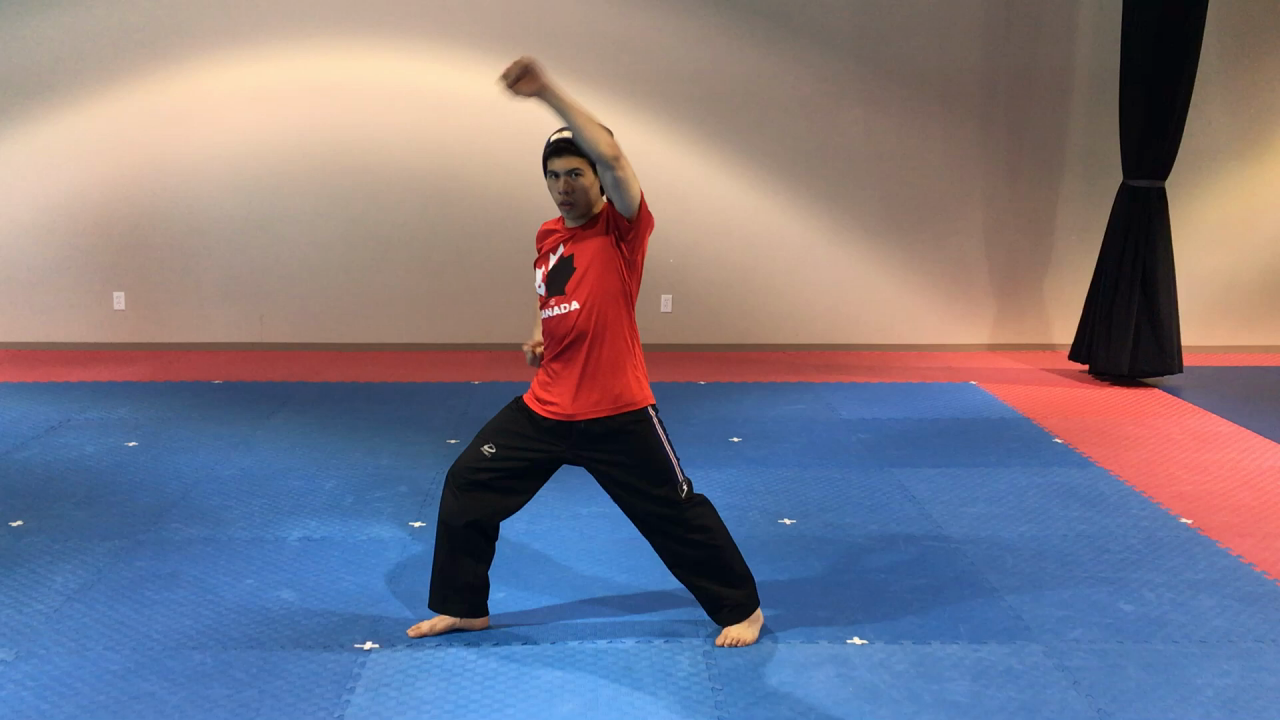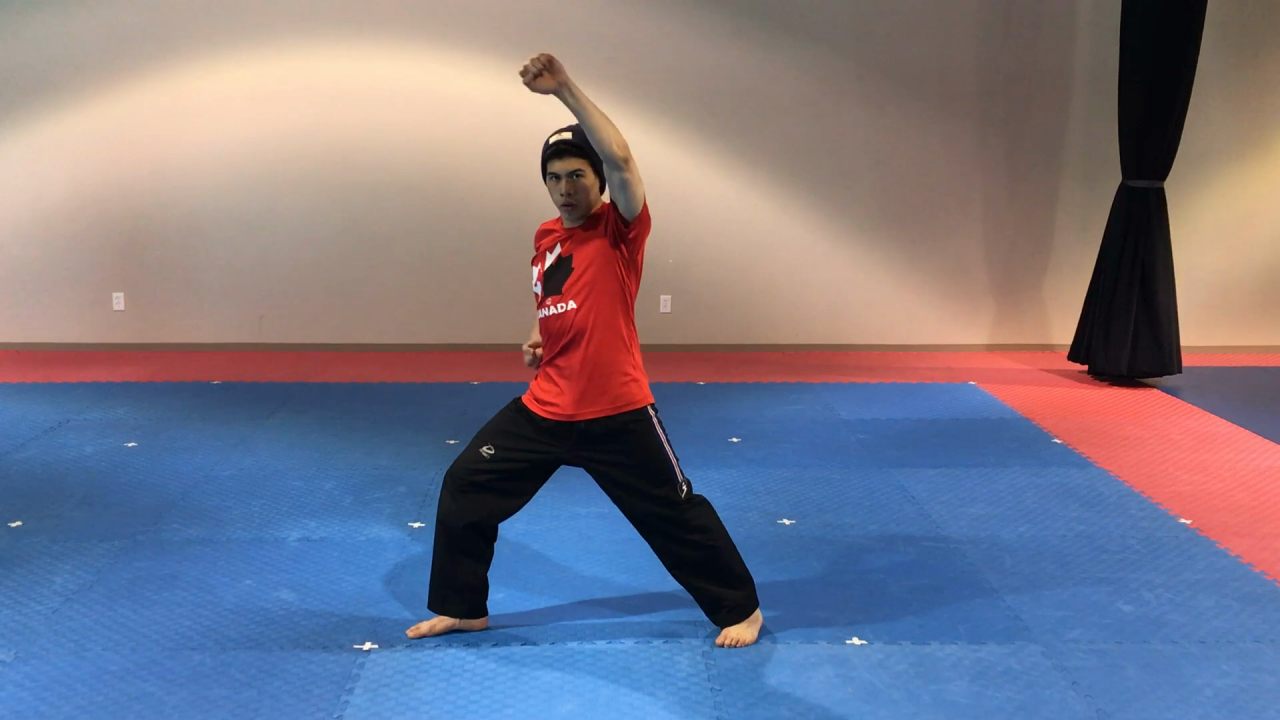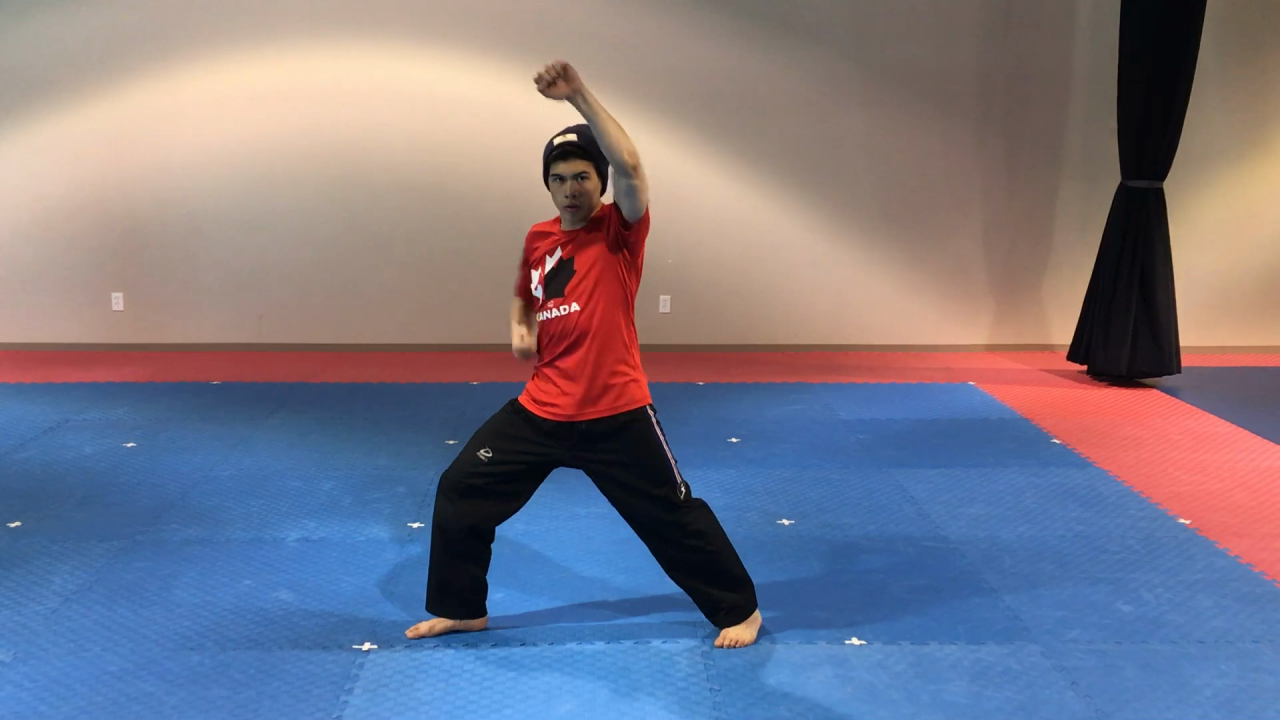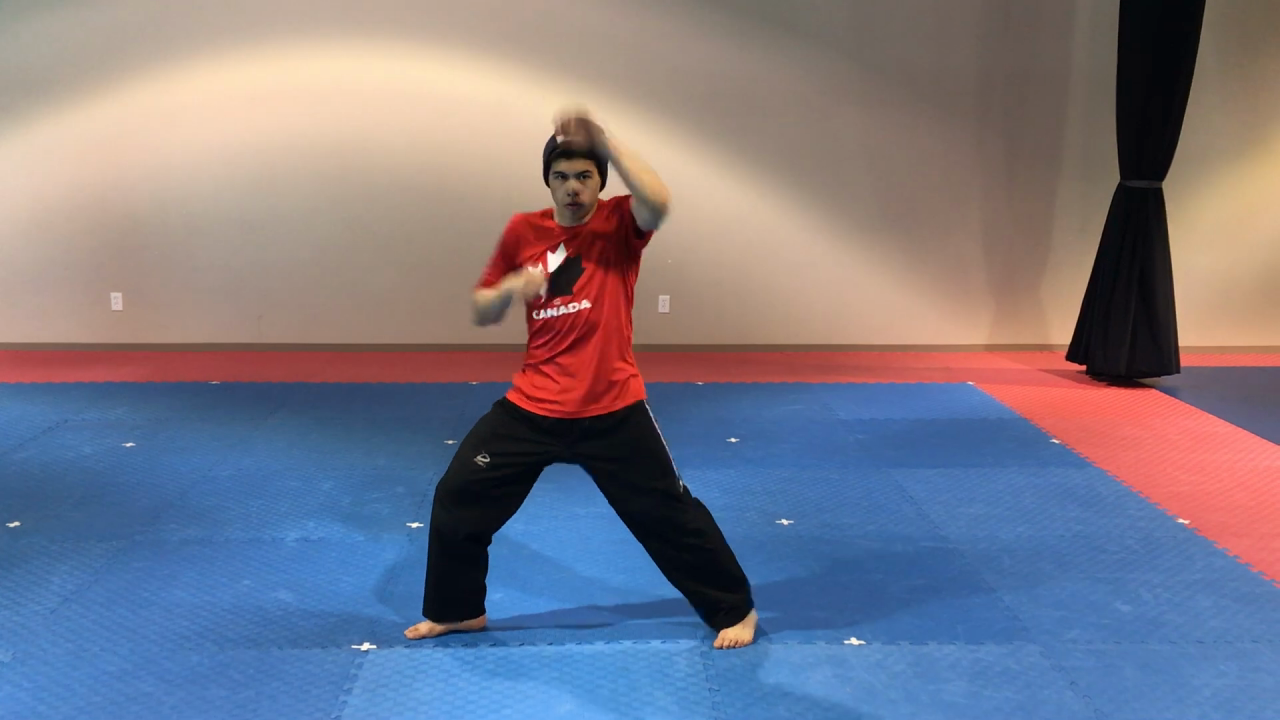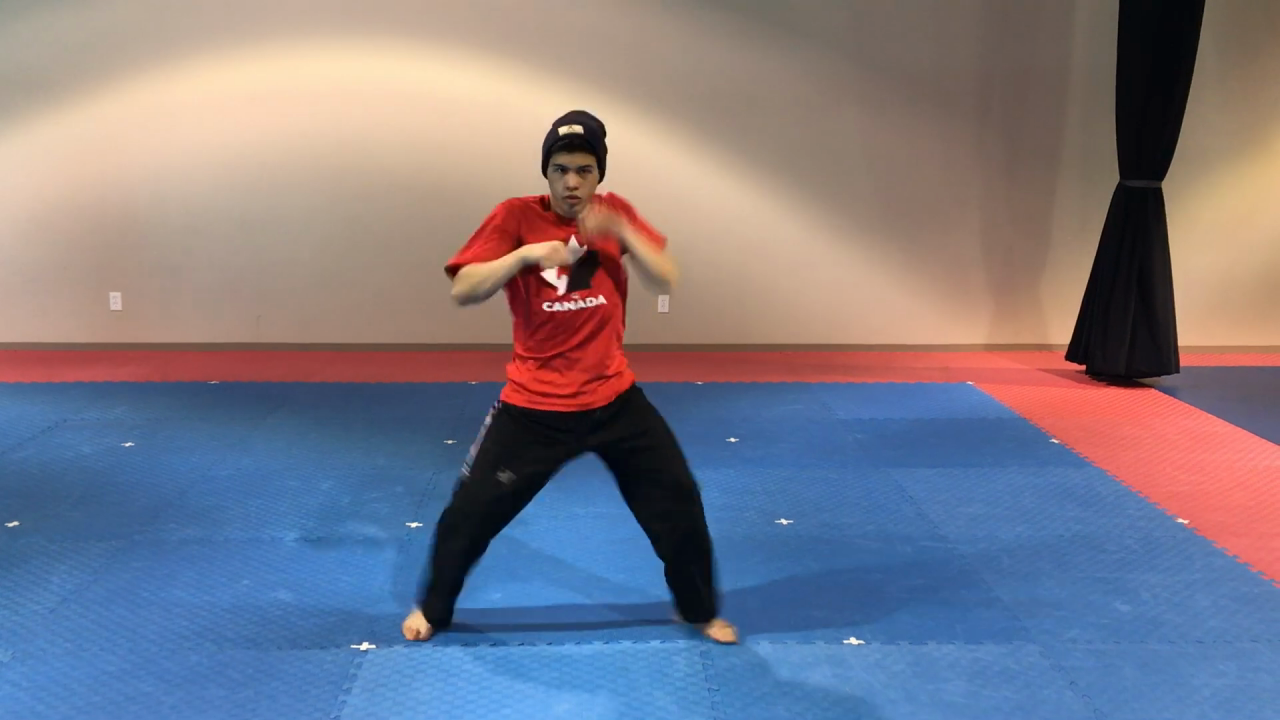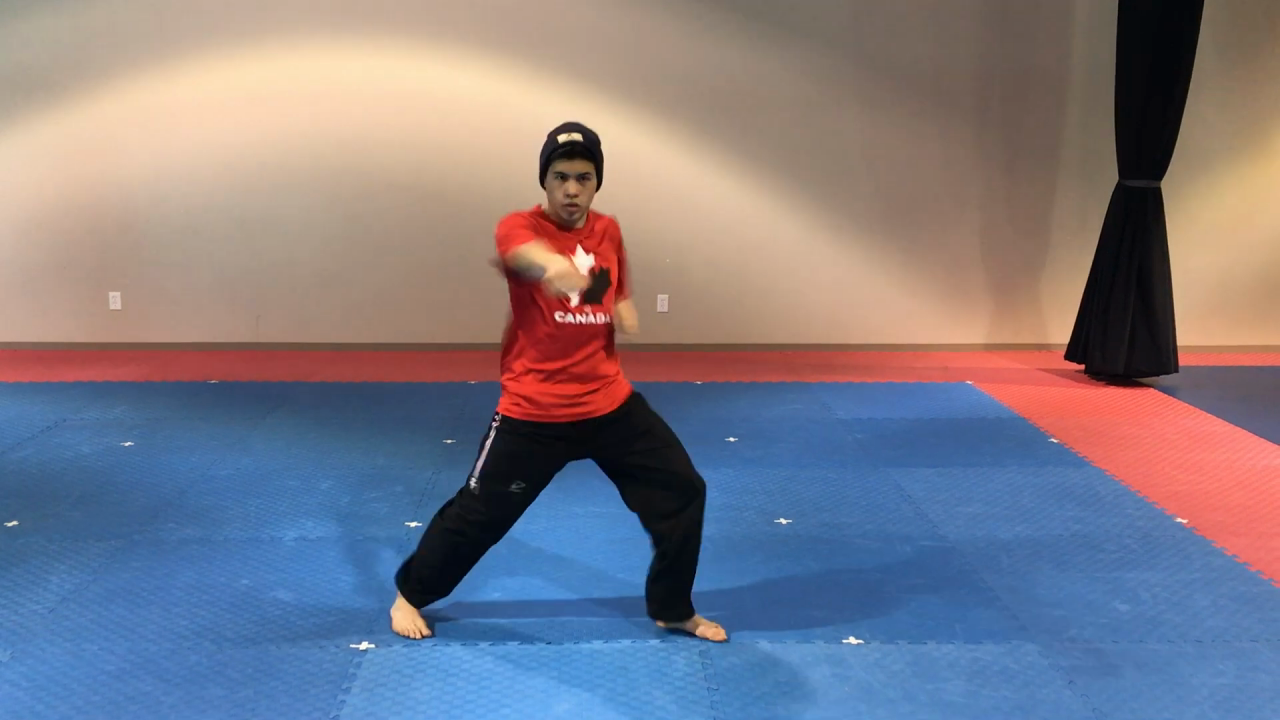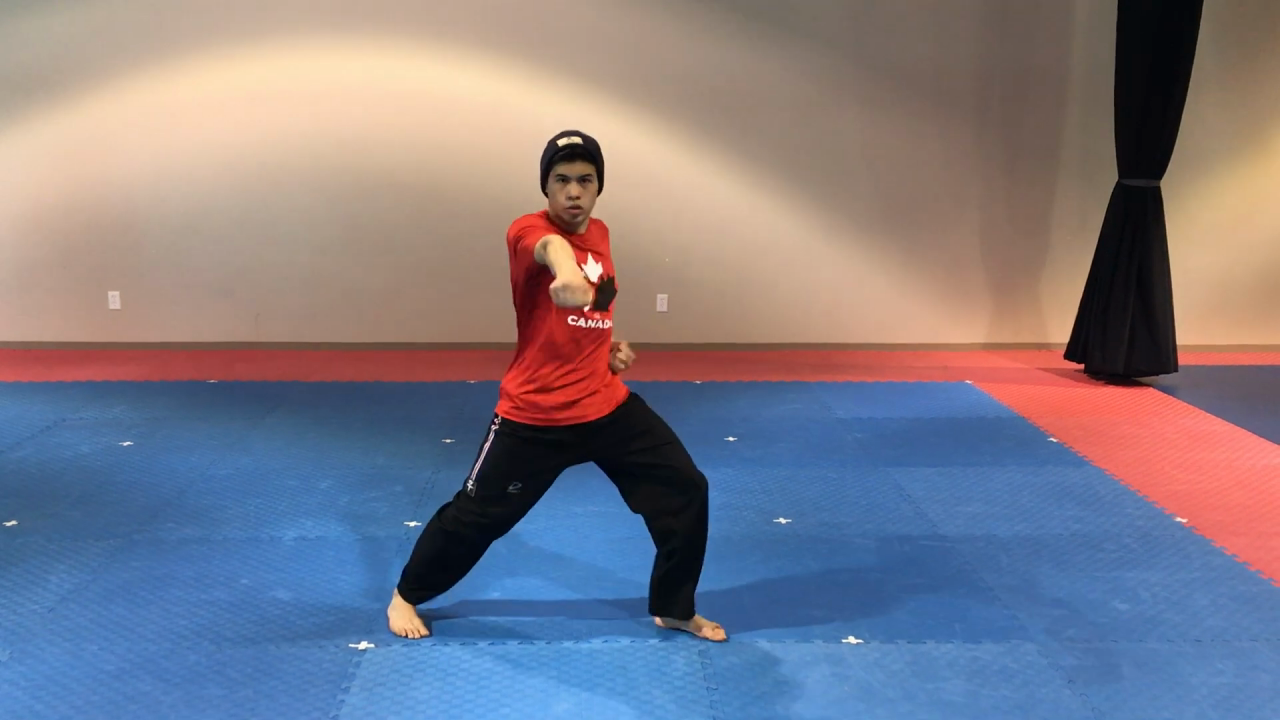
dt=0.1s
person 1, frame 1
left shoulder: (624, 225)
right shoulder: (547, 235)
left elbow: (611, 157)
left wrist: (549, 94)
right wrist: (538, 333)
left hip: (617, 413)
right hip: (545, 409)
left knee: (675, 514)
right knee: (466, 485)
left ankle: (742, 609)
right ankle: (461, 608)
person 1, frame 2
left shoulder: (623, 227)
right shoulder: (546, 236)
left elbow: (620, 157)
left wrist: (565, 88)
right wrist: (536, 334)
left hip: (617, 413)
right hip: (543, 409)
left knee: (674, 513)
right knee: (465, 486)
left ankle: (741, 609)
right ankle: (460, 608)
person 1, frame 3
left shoulder: (622, 227)
right shoulder: (539, 237)
left elbow: (630, 165)
left wrist: (579, 95)
right wrist: (520, 331)
left hip: (617, 415)
right hip: (538, 410)
left knee: (672, 517)
right knee: (460, 490)
left ankle: (740, 610)
right ankle: (459, 609)
person 1, frame 4
left shoulder: (621, 224)
right shoulder: (523, 230)
left elbow: (659, 200)
right elbow: (482, 310)
left wrist: (597, 136)
right wrist: (511, 287)
left hip: (612, 409)
right hip: (531, 407)
left knee: (668, 512)
right knee: (457, 494)
left ankle: (736, 610)
right ankle: (455, 610)
person 1, frame 5
left shoulder: (615, 212)
right shoulder: (515, 215)
left elbow: (665, 277)
right elbow: (463, 290)
left wrist: (620, 230)
right wrist: (523, 255)
left hip: (613, 396)
right hip: (533, 402)
left knee: (674, 495)
right knee: (477, 505)
left ankle: (699, 608)
right ankle: (432, 606)
person 1, frame 6
left shoulder: (605, 230)
right shoulder: (521, 226)
right elbow: (530, 256)
left wrist: (625, 317)
right wrist: (554, 266)
left hip: (610, 405)
right hip: (533, 412)
left knee: (683, 489)
right knee: (479, 512)
left ankle: (672, 608)
right ankle: (410, 594)
person 1, frame 7
left shoulder: (600, 233)
right shoulder: (528, 229)
right elbow: (553, 247)
left wrist: (616, 344)
right wrist: (566, 270)
left hip: (608, 405)
right hip: (534, 416)
left knee: (685, 489)
right knee: (478, 513)
left ankle: (673, 606)
right ankle: (408, 595)
